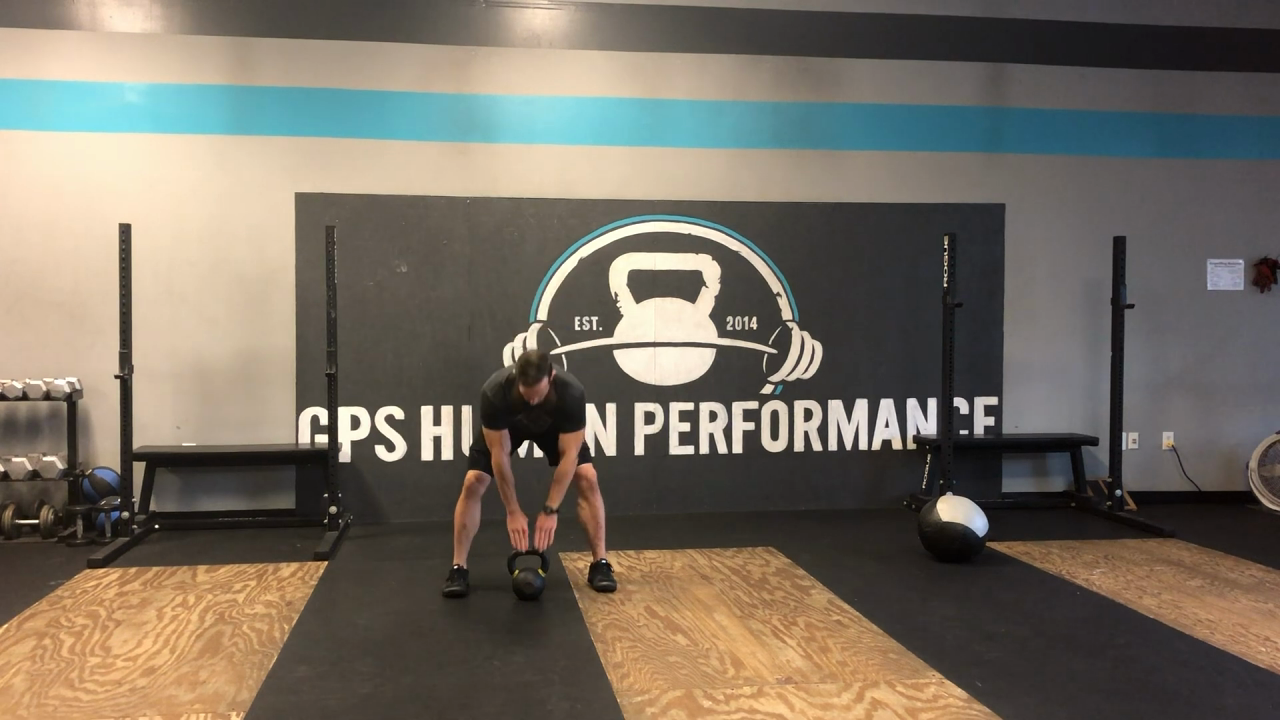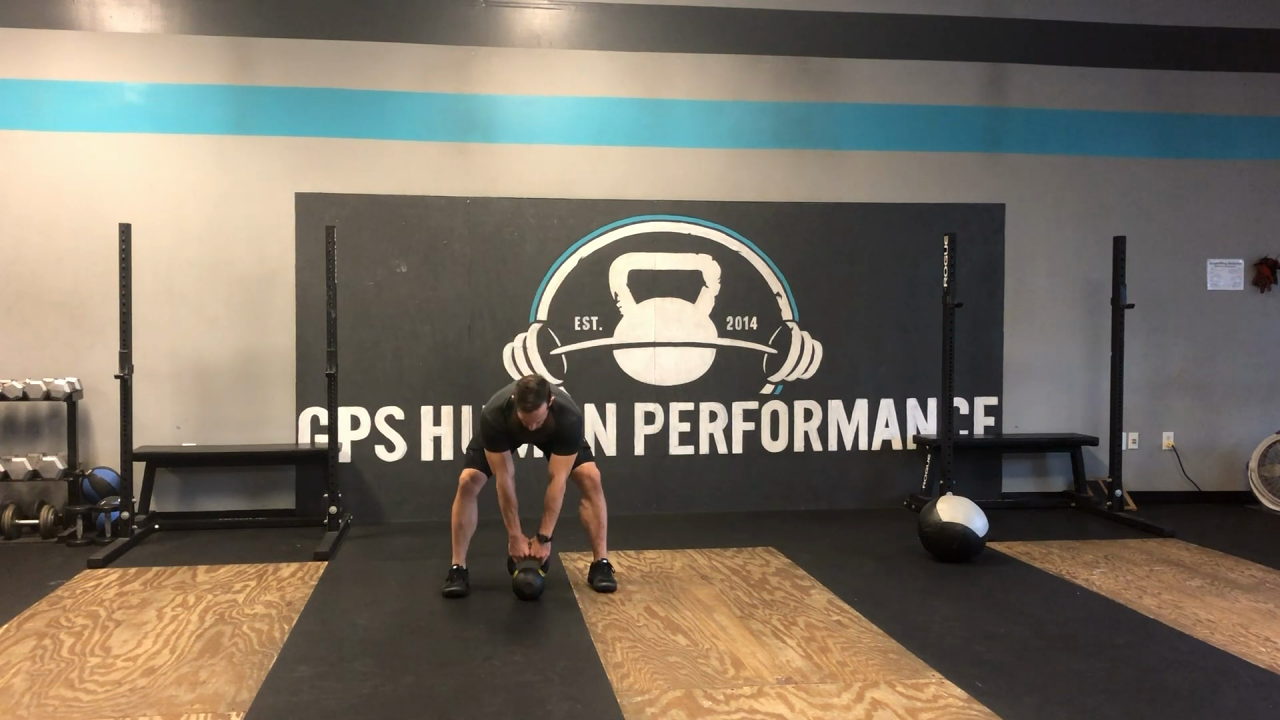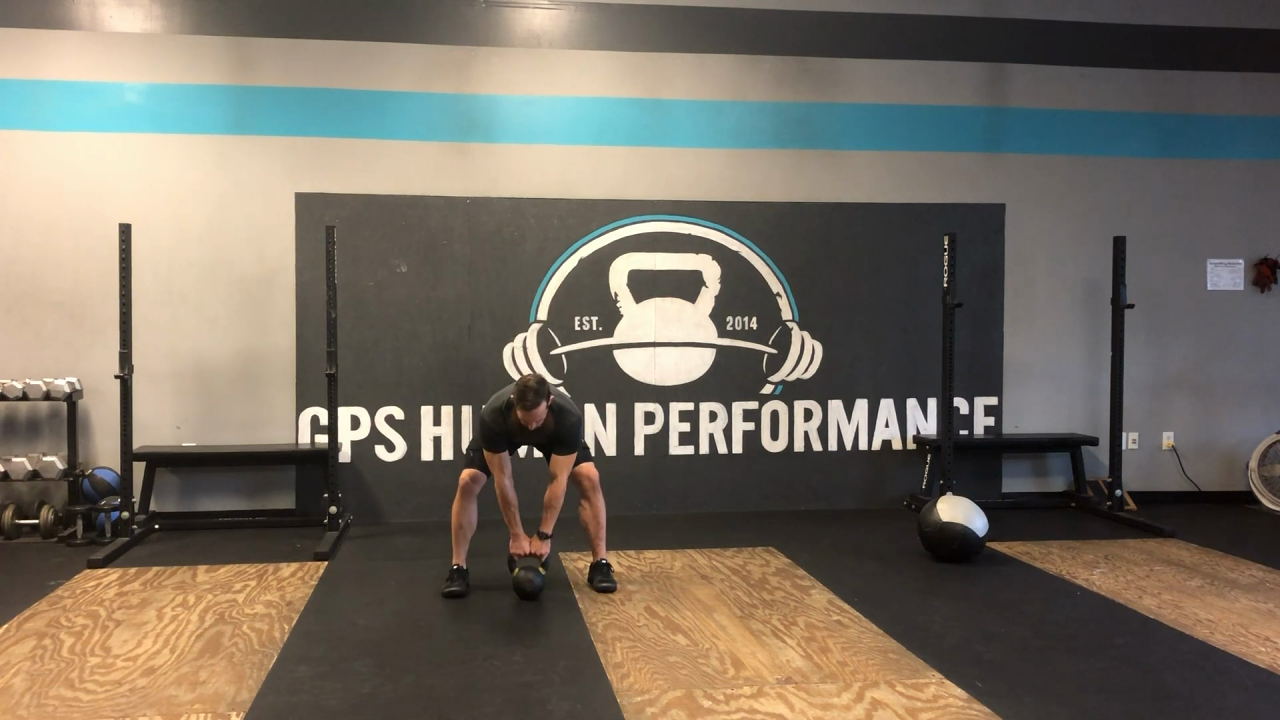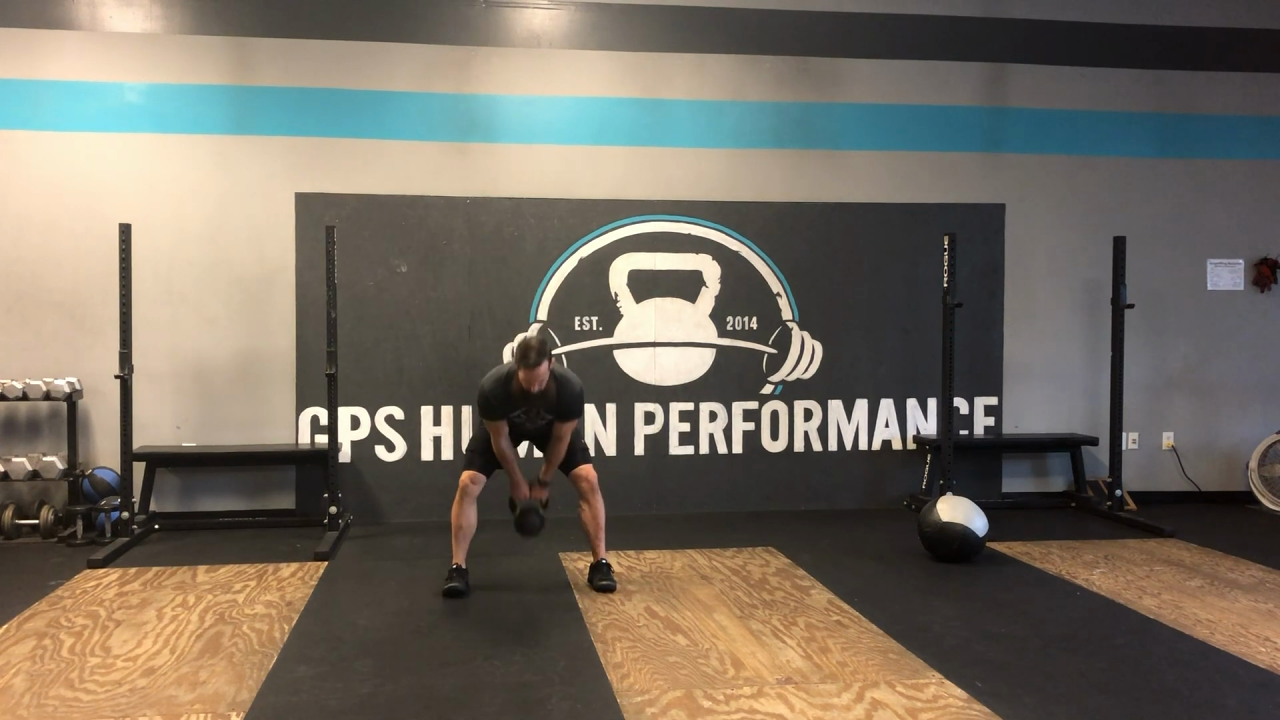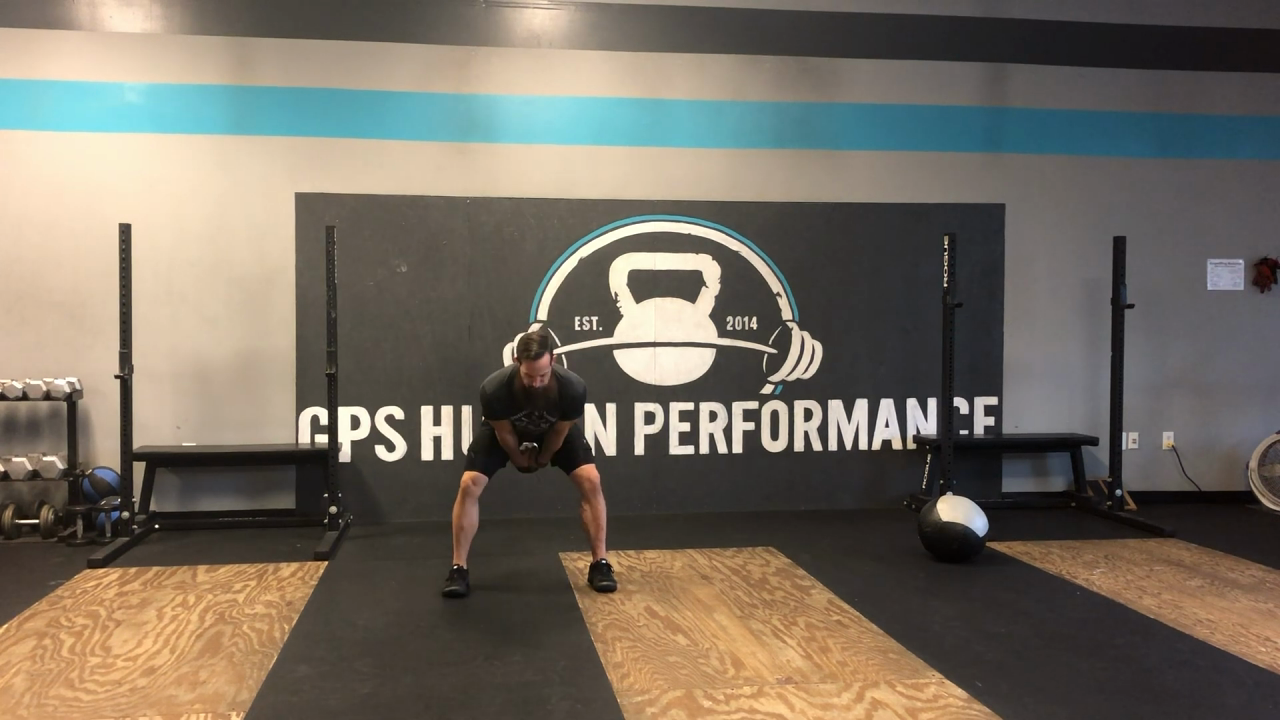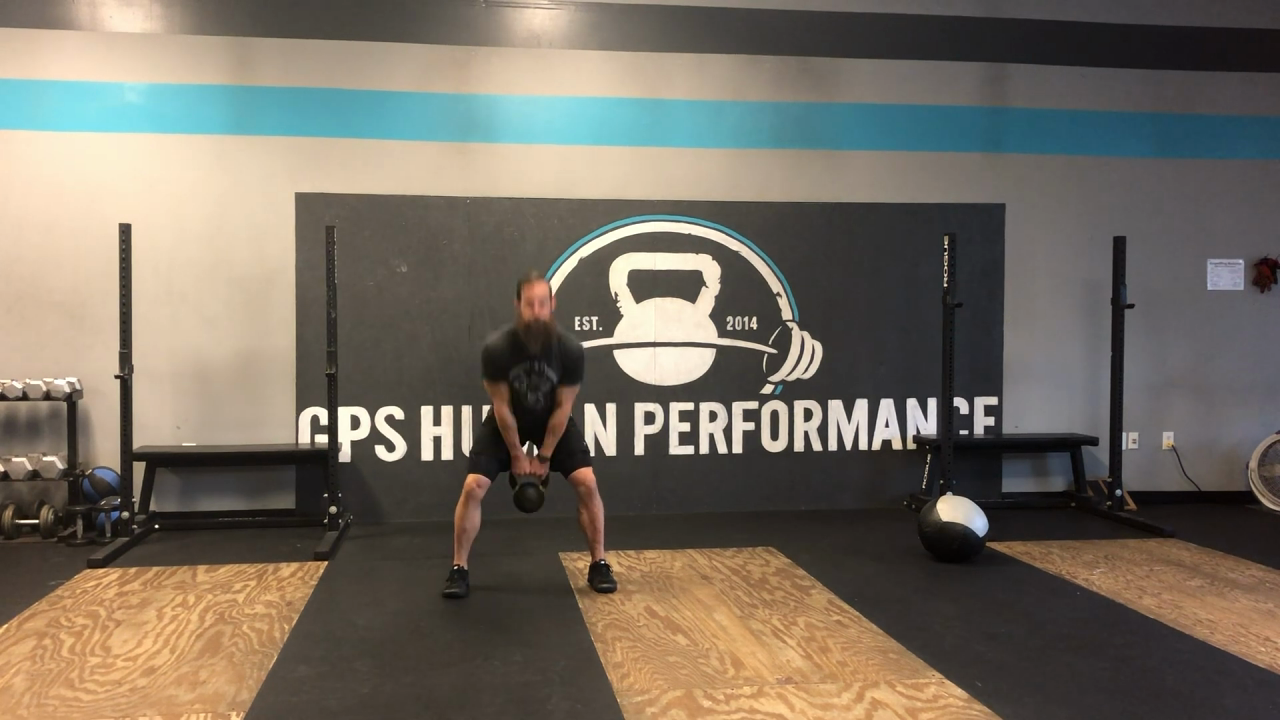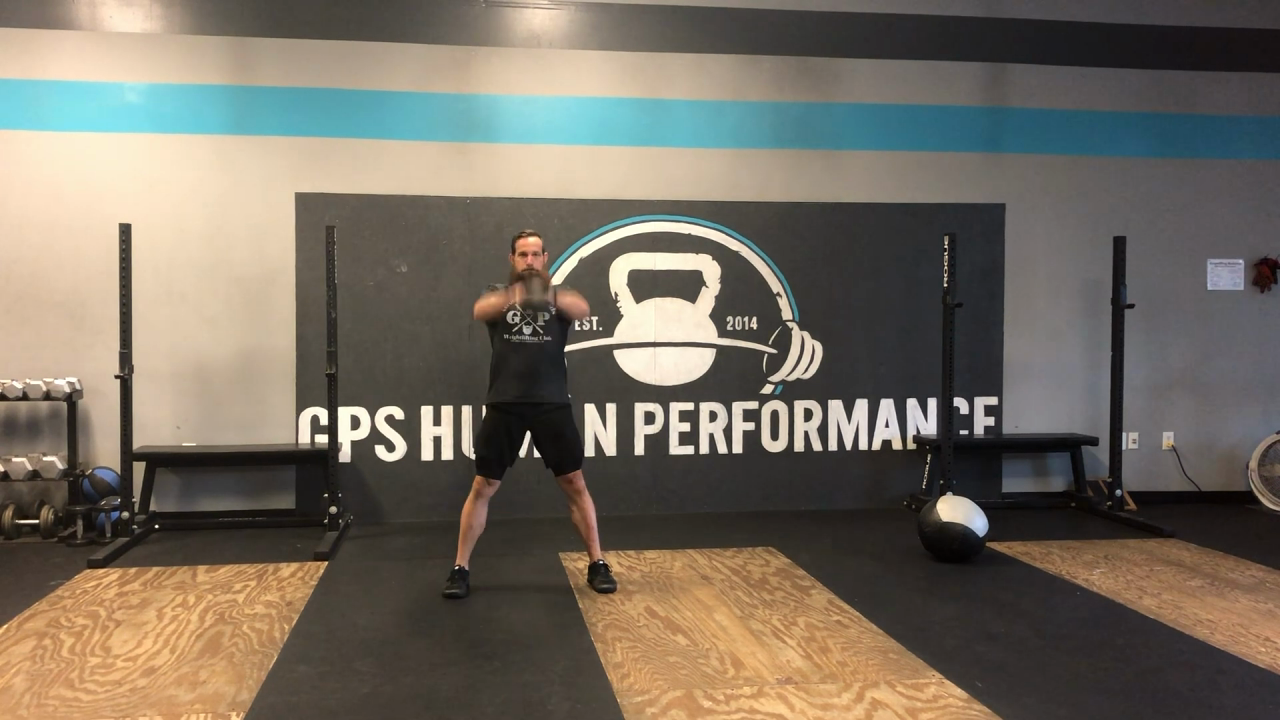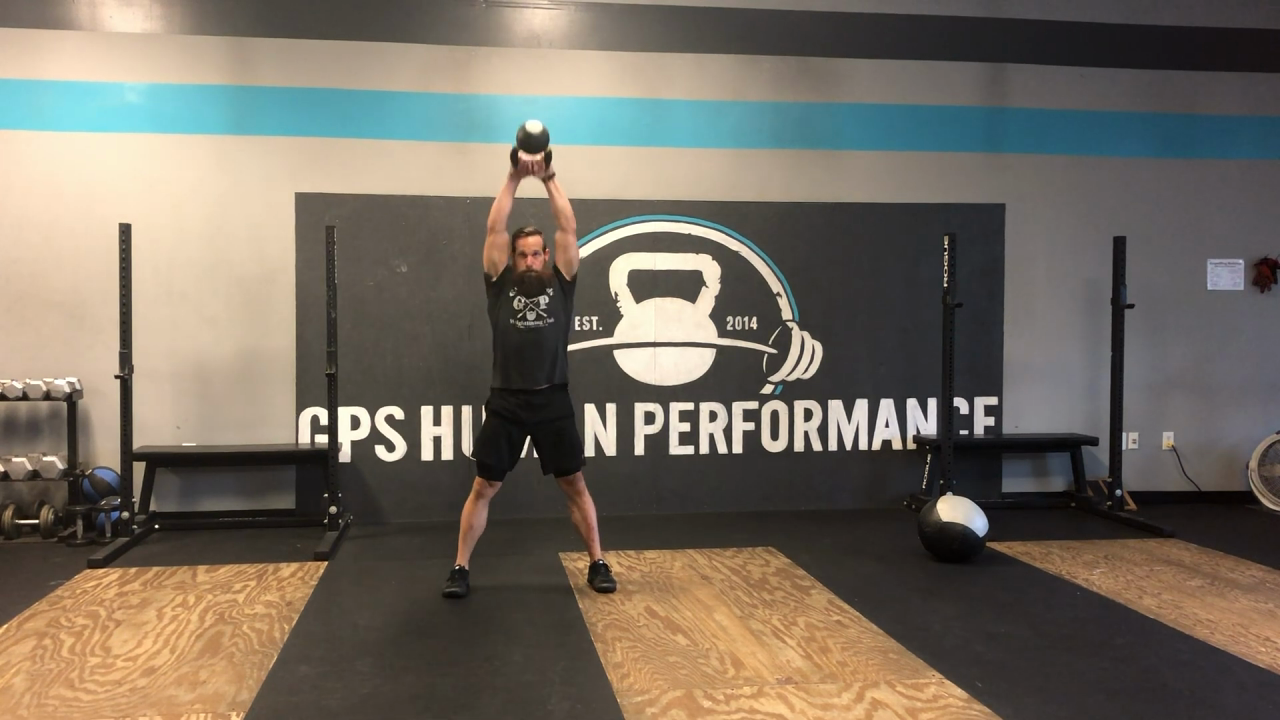
dt=0.3s
person 1, frame 1
left shoulder: (571, 392)
right shoulder: (494, 392)
left elbow: (569, 454)
right elbow: (500, 454)
left wrist: (550, 511)
right wrist: (514, 513)
left hip: (552, 427)
right hip: (507, 427)
left knee: (588, 478)
right knee: (473, 482)
left ankle: (600, 564)
right ankle: (459, 568)
person 1, frame 2
left shoulder: (569, 417)
right shoulder: (494, 415)
left elbow: (557, 480)
right elbow: (504, 478)
left wrist: (544, 537)
right wrist: (515, 536)
left hip: (554, 433)
right hip: (506, 431)
left knee: (590, 478)
right knee: (468, 481)
left ankle: (601, 563)
right ankle: (458, 568)
person 1, frame 3
left shoulder: (568, 417)
right shoulder: (493, 417)
left elbow: (558, 480)
right elbow: (503, 479)
left wrist: (544, 535)
right wrist: (516, 534)
left hip: (553, 433)
right hip: (507, 432)
left knee: (589, 479)
right knee: (468, 482)
left ankle: (600, 564)
right ankle: (458, 569)
person 1, frame 4
left shoulder: (571, 387)
right shoulder: (492, 387)
left elbow: (561, 439)
right elbow: (500, 439)
left wrist: (544, 482)
right wrist: (516, 483)
left hip: (553, 427)
right hip: (502, 427)
left knee: (587, 480)
right knee: (468, 484)
left ankle: (600, 564)
right ankle: (458, 568)
person 1, frame 5
left shoulder: (572, 388)
right shoulder: (494, 389)
left elbow: (560, 432)
right elbow: (504, 433)
left wrist: (543, 459)
right wrist: (518, 458)
left hip: (553, 428)
right hip: (504, 428)
left knee: (590, 480)
right knee: (470, 484)
left ankle: (600, 564)
right ankle: (459, 569)
person 1, frame 6
left shoulder: (569, 349)
right shoulder: (496, 348)
left elbow: (563, 408)
right elbow: (502, 407)
left wrist: (545, 455)
right wrist: (517, 455)
left hip: (552, 425)
right hip: (508, 423)
left knee: (586, 483)
right knee: (473, 487)
left ankle: (599, 565)
right ankle: (459, 569)
person 1, frame 7
left shoulder: (559, 296)
right shoulder: (499, 295)
left elbow: (582, 309)
right elbow: (480, 310)
left wrist: (553, 296)
right wrist: (511, 295)
left hip: (552, 404)
right hip: (504, 405)
left knee: (575, 484)
right knee: (483, 487)
left ankle: (597, 564)
right ankle: (460, 569)
person 1, frame 8
left shoulder: (561, 285)
right shoulder: (500, 285)
left elbow: (568, 228)
right elbow: (494, 230)
left wrist: (549, 180)
right wrist: (513, 179)
left hip: (553, 402)
right hip: (506, 402)
left knee: (574, 485)
right knee: (484, 488)
left ankle: (598, 564)
right ankle: (460, 568)
